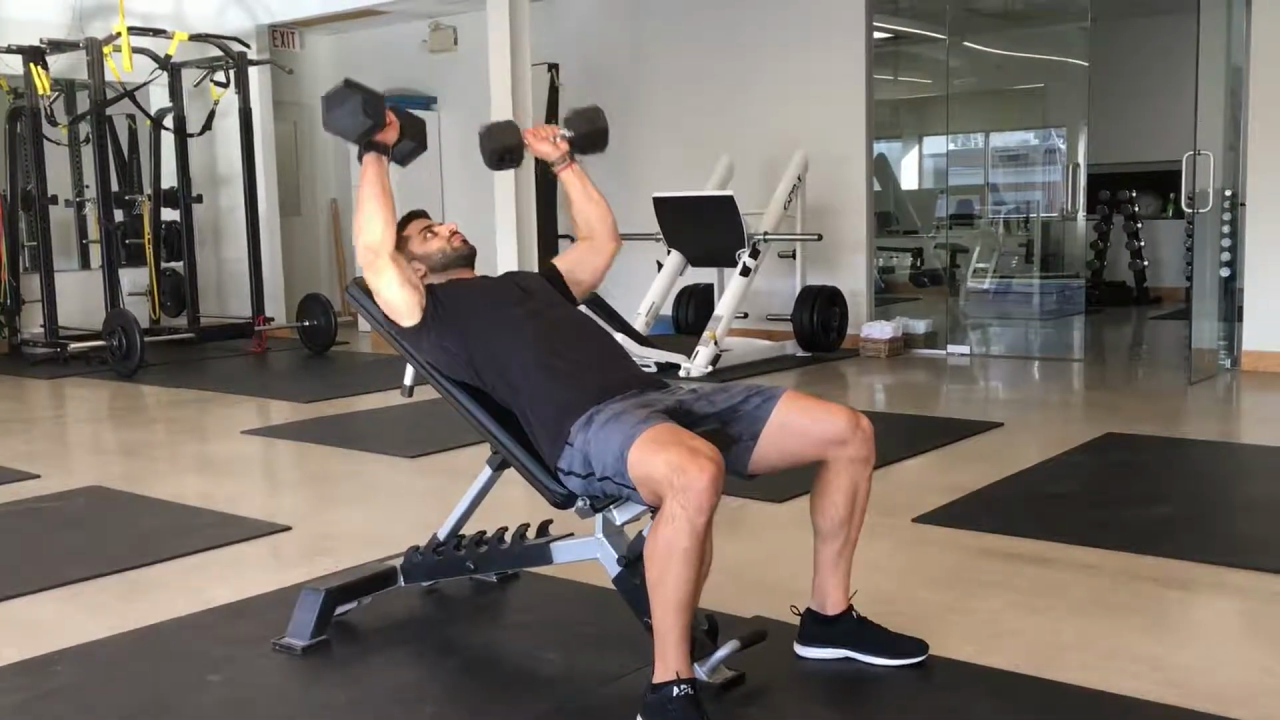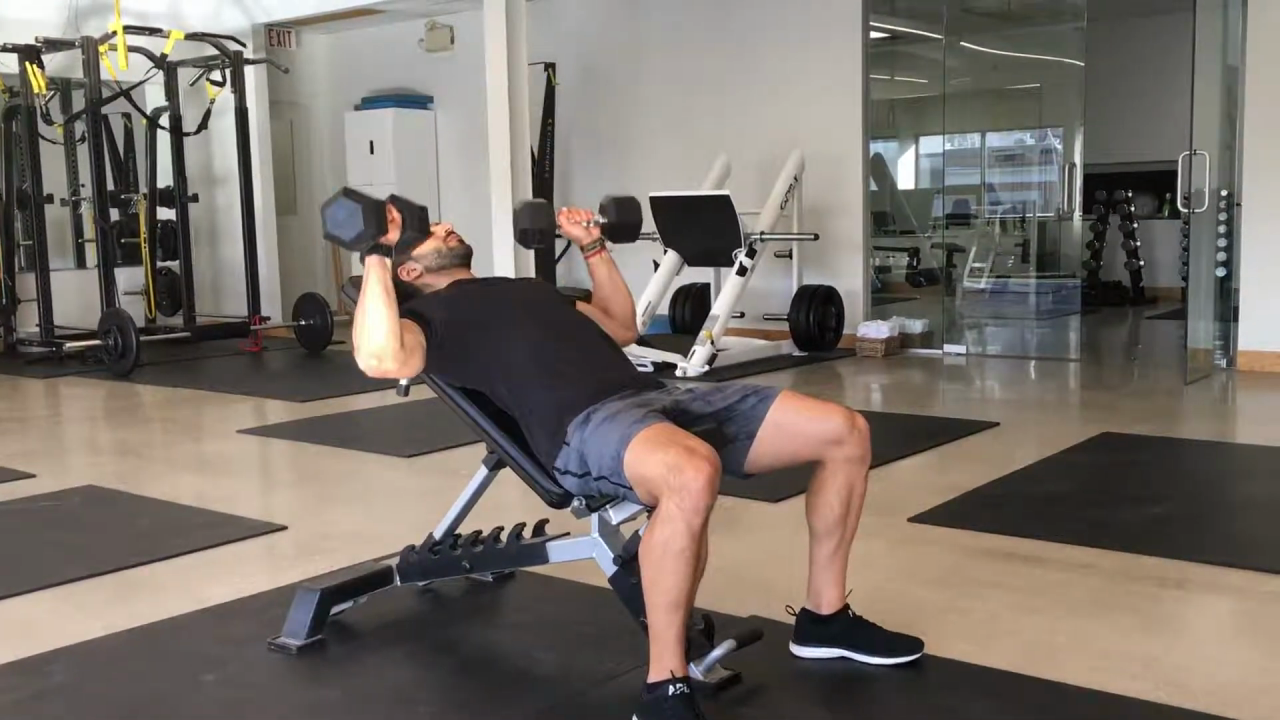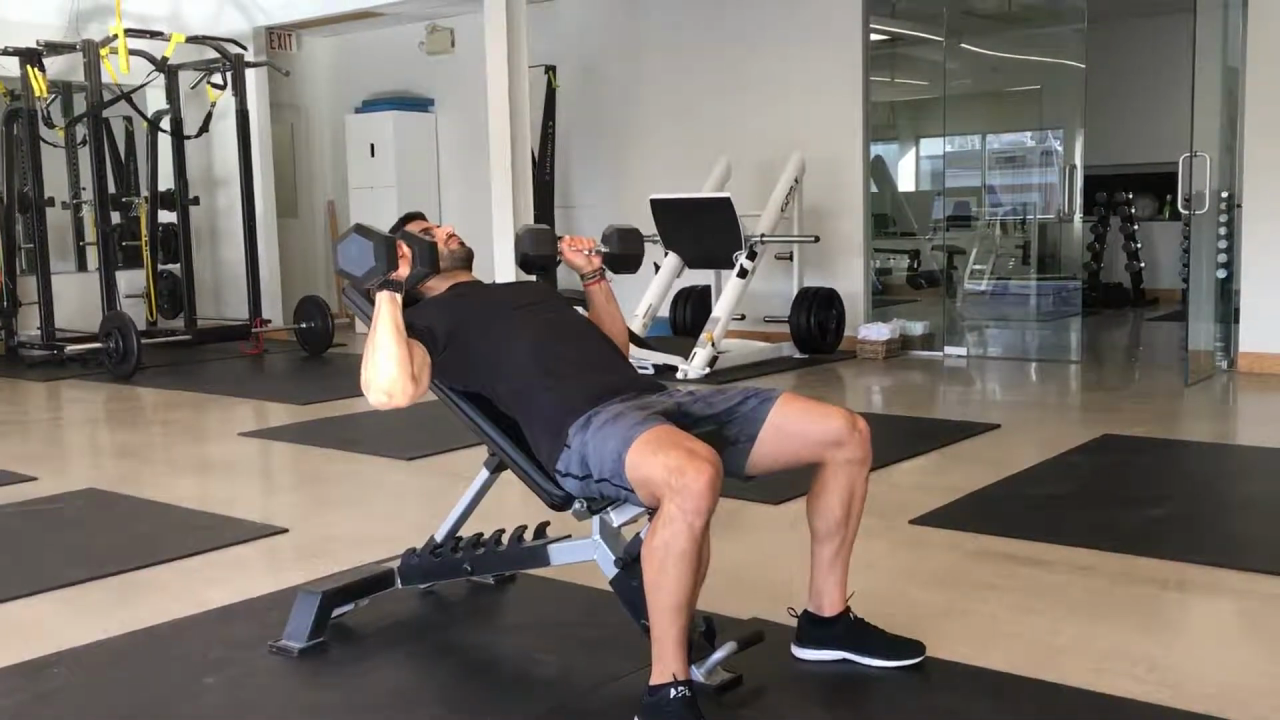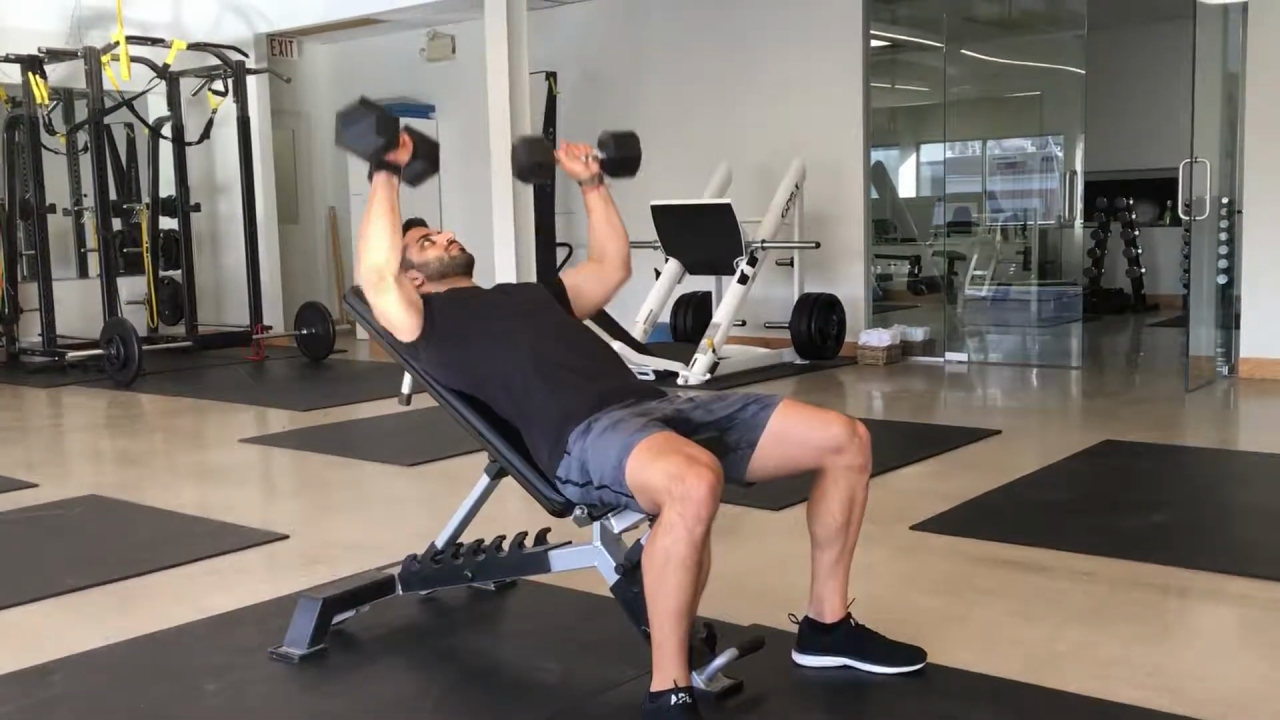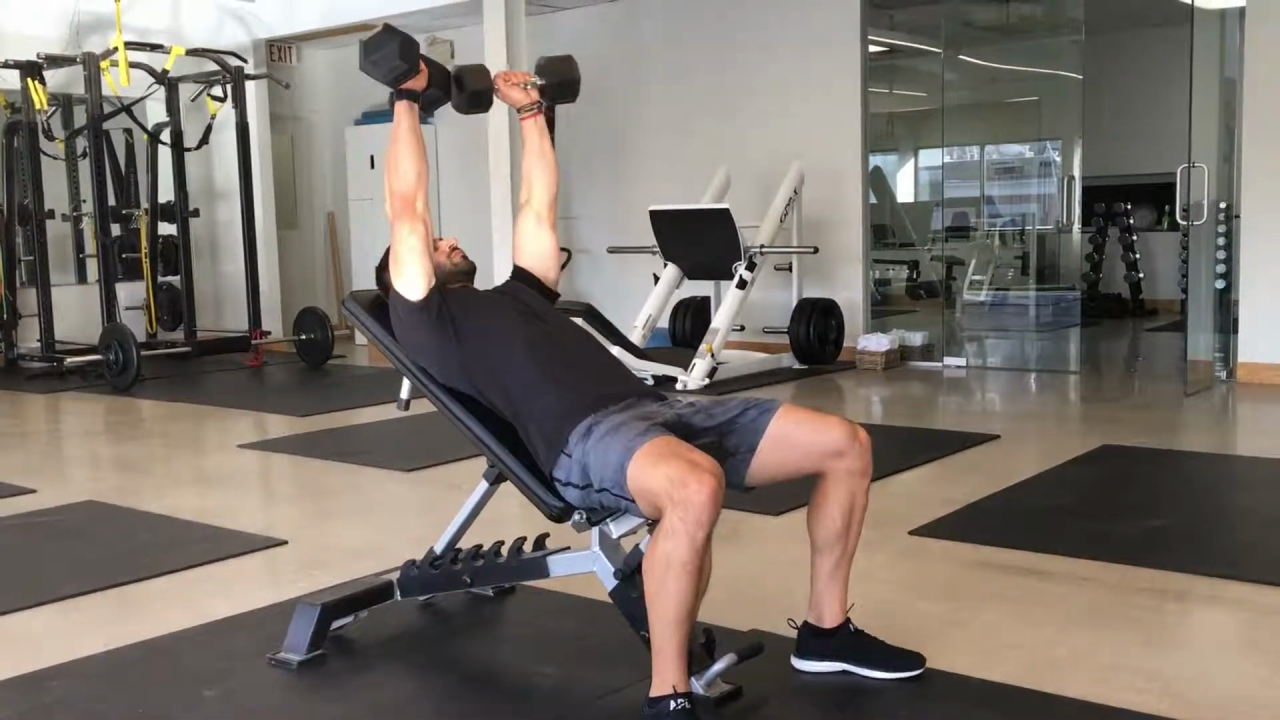
dt=0.5s
person 1, frame 1
left shoulder: (526, 284)
right shoulder: (432, 312)
left elbow: (601, 238)
right elbow: (377, 257)
left wrist: (561, 161)
right wrist: (375, 154)
left hip: (656, 392)
right hip: (586, 427)
left knee: (848, 432)
right knee: (696, 475)
left ankle: (829, 617)
person 1, frame 2
left shoulder: (524, 286)
right shoulder: (428, 313)
left elbow: (621, 329)
right elbow: (380, 360)
left wrist: (592, 249)
right wrist: (378, 255)
left hip: (651, 395)
right hip: (583, 425)
left knee: (845, 432)
right knee: (692, 476)
left ankle: (824, 618)
person 1, frame 3
left shoulder: (526, 288)
right shoulder: (430, 318)
right elbow: (388, 392)
left wrist: (593, 277)
right wrist: (390, 288)
left hip: (653, 396)
right hip: (585, 426)
left knee: (845, 434)
right knee: (693, 478)
left ankle: (826, 619)
person 1, frame 4
left shoulder: (524, 291)
right shoulder: (430, 319)
left elbow: (612, 267)
right elbow: (376, 277)
left wrist: (592, 184)
right wrist: (386, 176)
left hip: (650, 401)
right hip: (583, 436)
left knee: (845, 441)
right knee: (694, 482)
left ankle: (827, 623)
person 1, frame 5
left shoulder: (518, 293)
right shoulder: (429, 320)
left elbow: (539, 204)
right elbow: (405, 210)
left wrist: (529, 111)
right wrist: (407, 102)
left hip: (653, 408)
right hip: (584, 439)
left knee: (845, 445)
right knee: (696, 490)
left ankle: (826, 630)
